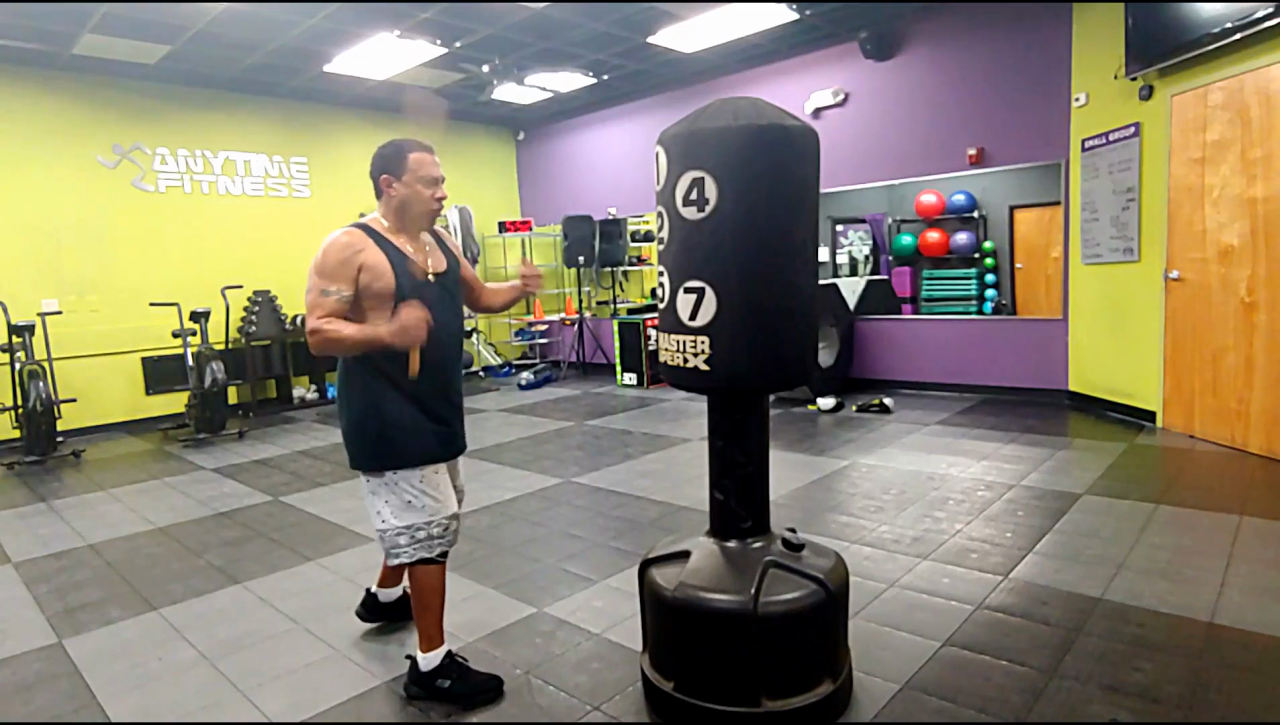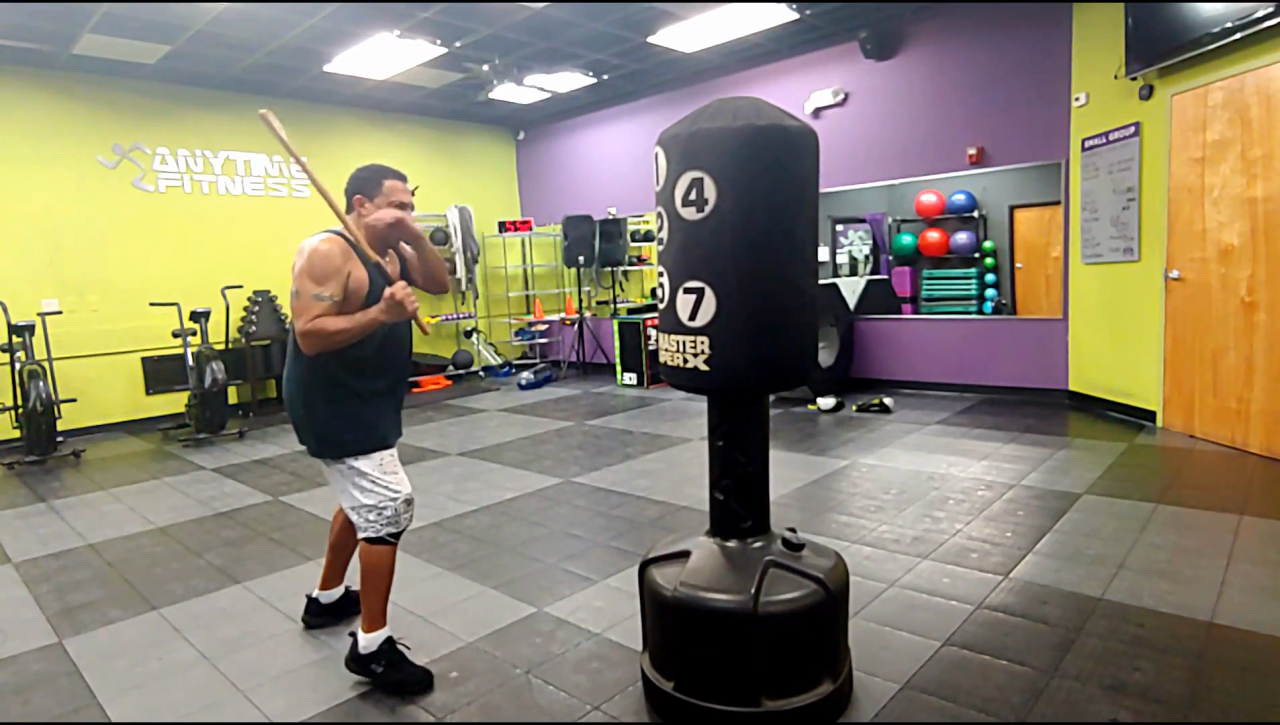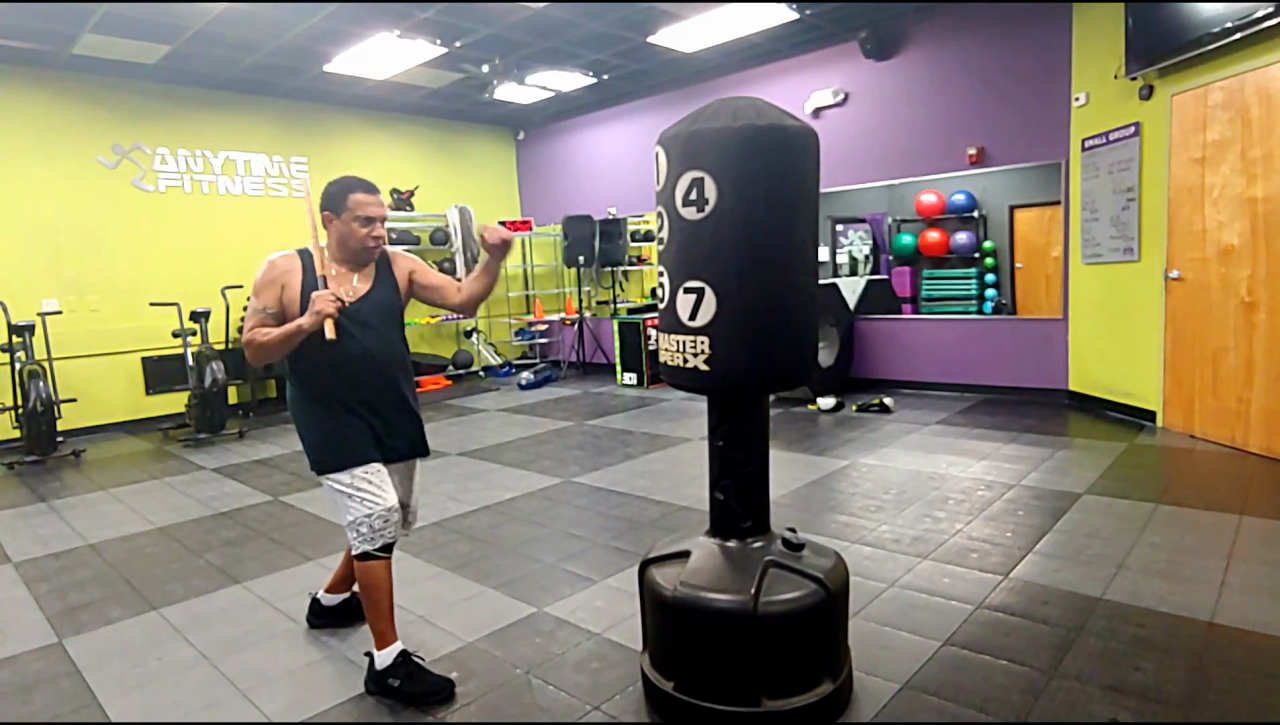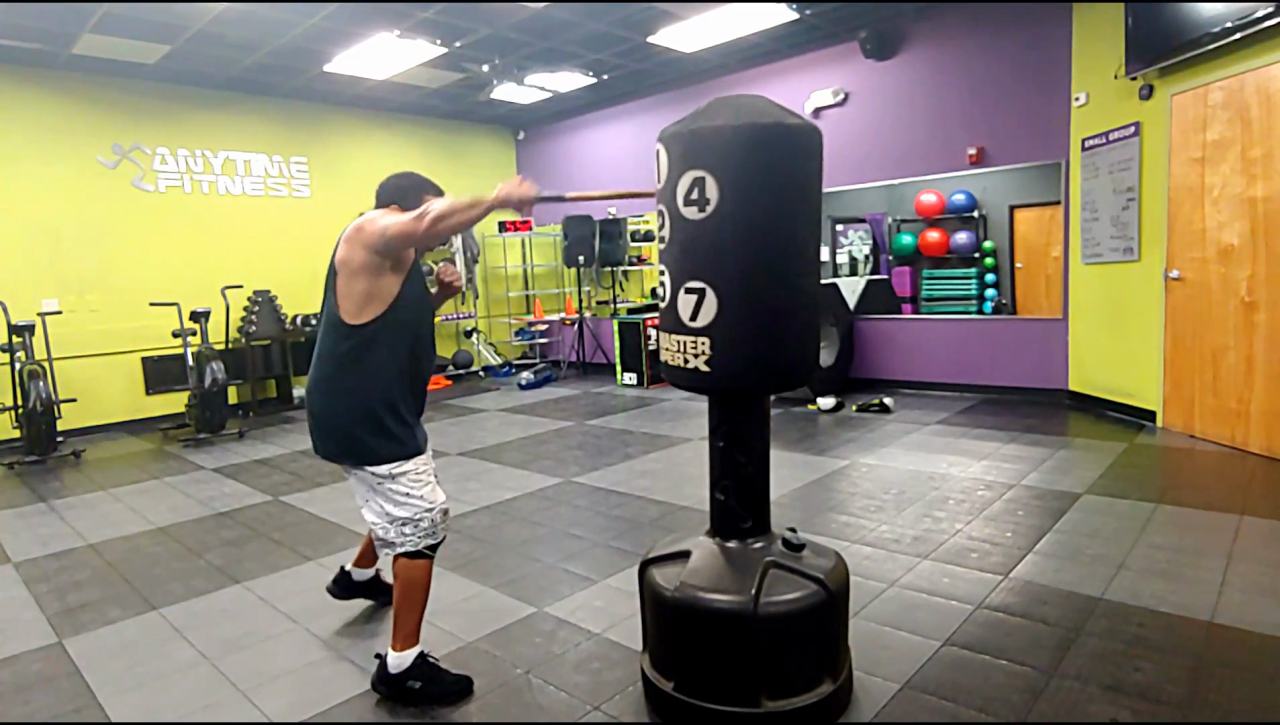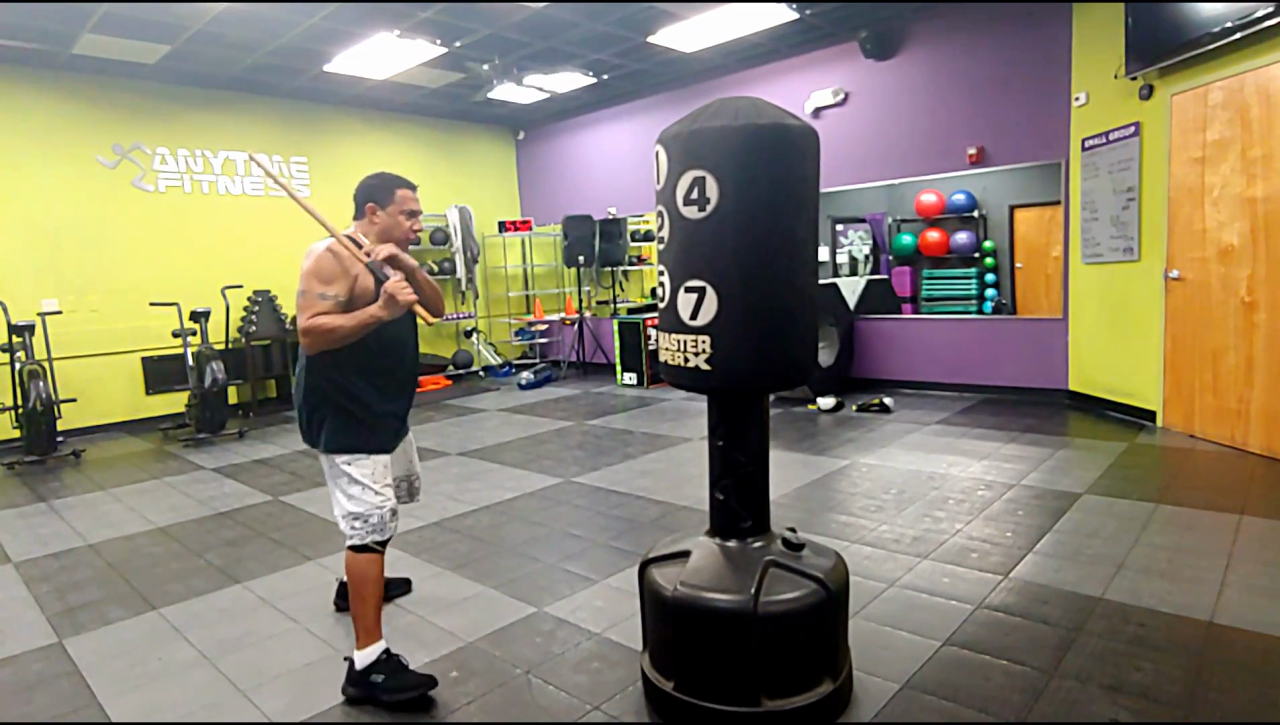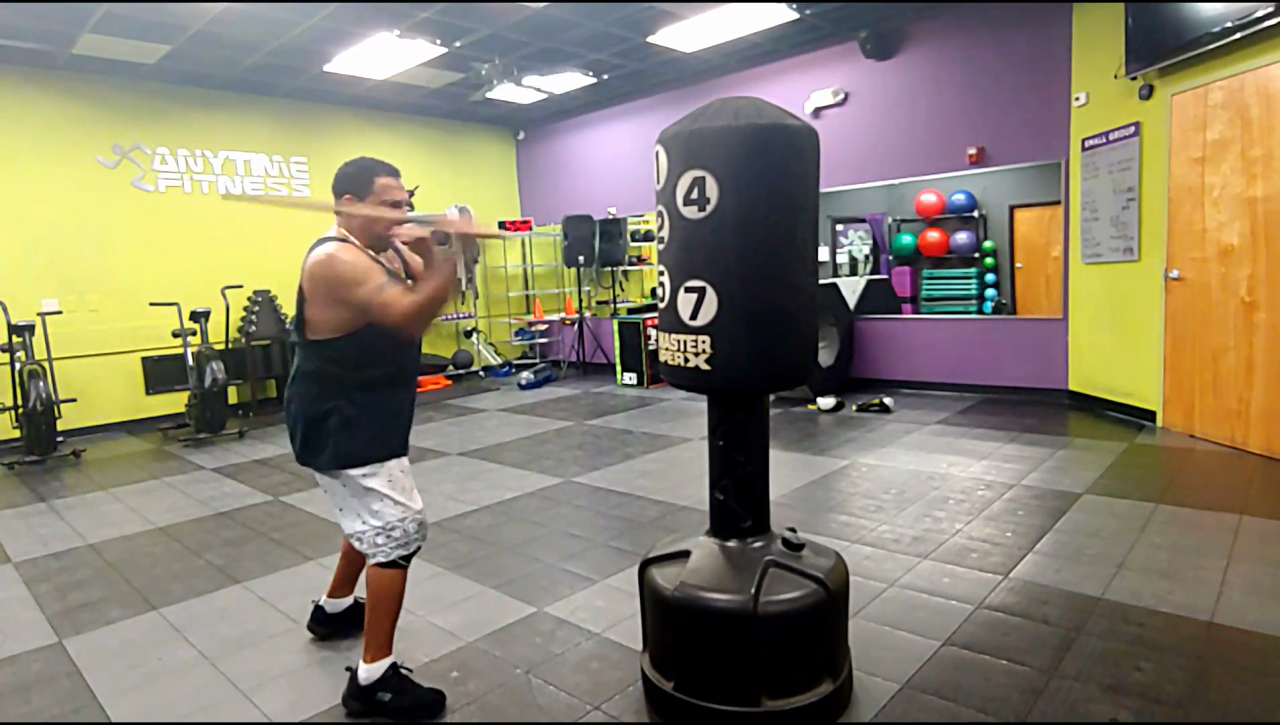
dt=0.7s
person 1, frame 1
left shoulder: (439, 242)
right shoulder: (349, 248)
left elbow: (480, 299)
right elbow: (318, 333)
left wrist: (520, 287)
right wrist: (387, 335)
left hip: (432, 408)
right hip: (388, 418)
left knee: (423, 516)
right knee: (425, 528)
left ankle: (384, 595)
right ankle: (432, 666)
person 1, frame 2
left shoulder: (392, 250)
right shoulder: (328, 253)
left elbow: (439, 283)
right elbow: (309, 336)
left wrist: (415, 235)
right wrist: (380, 314)
left hip: (364, 403)
right hip: (335, 406)
left knee: (359, 503)
right knee: (387, 508)
left ankle: (327, 597)
right ankle: (371, 645)
person 1, frame 3
left shoulder: (398, 264)
right shoulder: (283, 270)
left elbow: (463, 300)
right elbow: (254, 349)
left wrist: (493, 259)
right wrist: (304, 322)
left hip: (396, 421)
right hip: (336, 426)
left knee: (379, 522)
right knee: (376, 523)
left ankle: (332, 600)
right ankle: (387, 663)
person 1, frame 4
left shoulder: (400, 255)
right shoulder: (368, 232)
left elbow: (411, 318)
right elbow: (422, 222)
left wrist: (444, 280)
right wrist: (498, 198)
left hip: (382, 409)
right hip: (361, 417)
left knee: (403, 502)
right knee: (419, 519)
left ankle: (358, 574)
right ankle: (402, 666)
person 1, frame 5
left shoulder: (396, 257)
right shoulder: (332, 258)
left elbow: (436, 309)
right elbow: (311, 335)
left wrist: (410, 267)
right wrist: (381, 309)
left hip: (384, 407)
right hip: (341, 410)
left knee: (395, 491)
right knee: (371, 516)
left ankle: (358, 585)
right ankle: (368, 664)
person 1, frame 6
left shoulder: (386, 246)
right shoulder: (335, 259)
left elbow: (424, 288)
right elbow: (410, 319)
left wrist: (424, 253)
right wrist: (447, 270)
left hip: (368, 416)
right hip: (342, 423)
left knee: (370, 516)
right knee: (398, 531)
left ankle: (336, 607)
right ankle: (374, 677)
